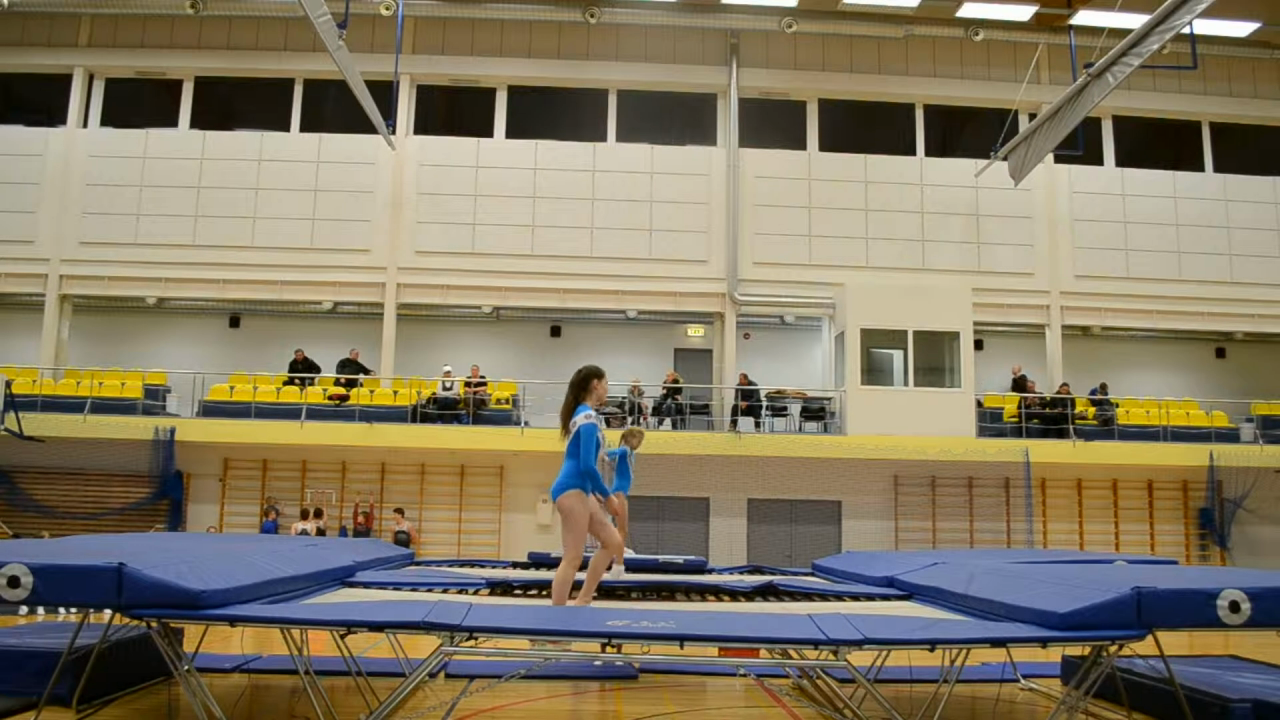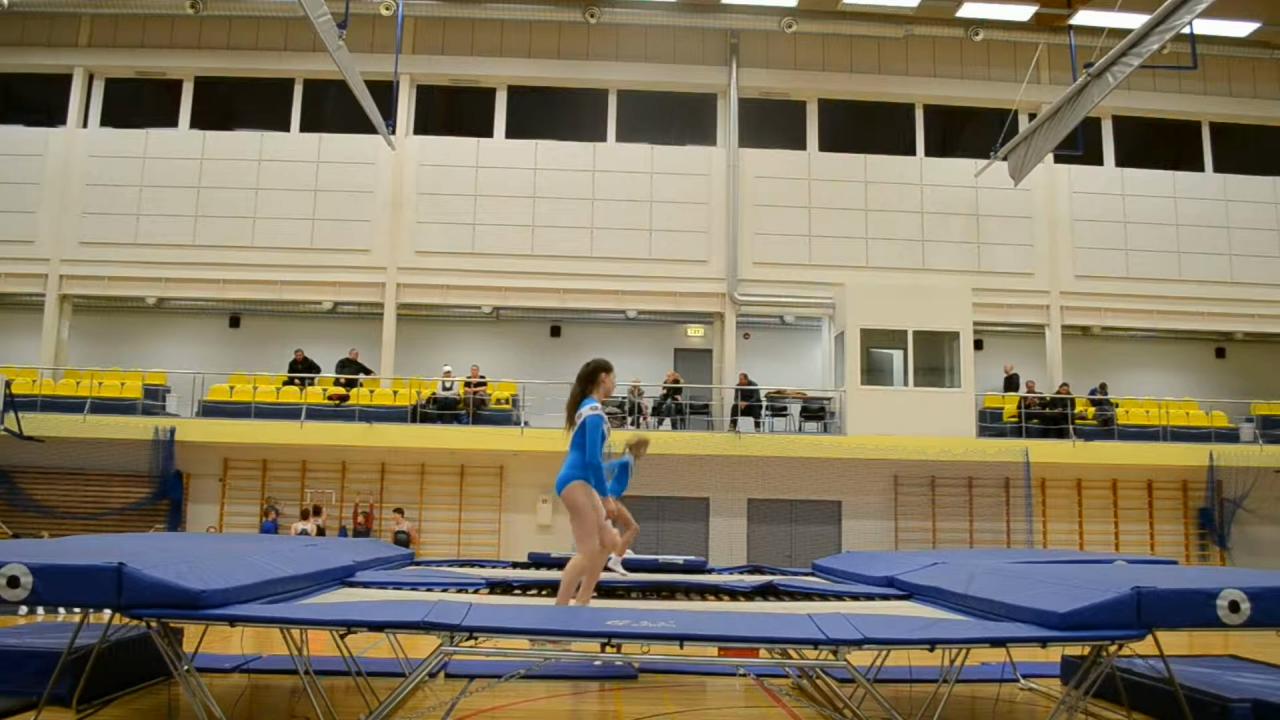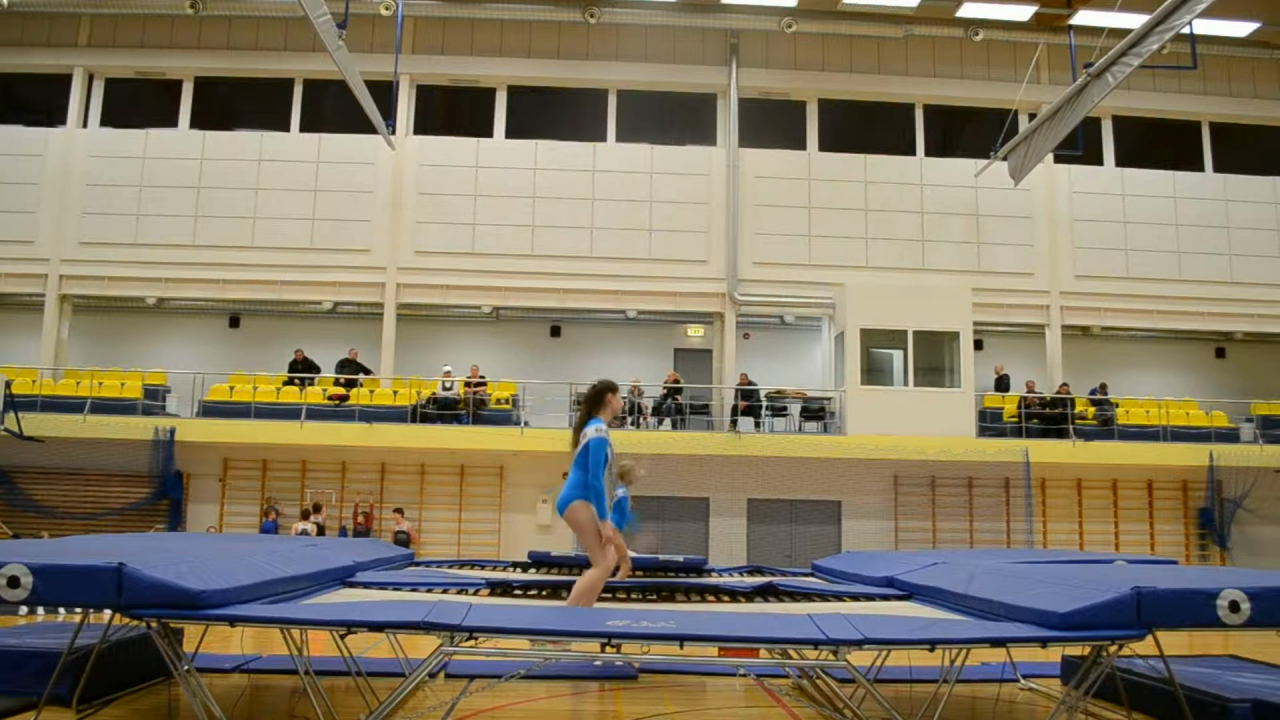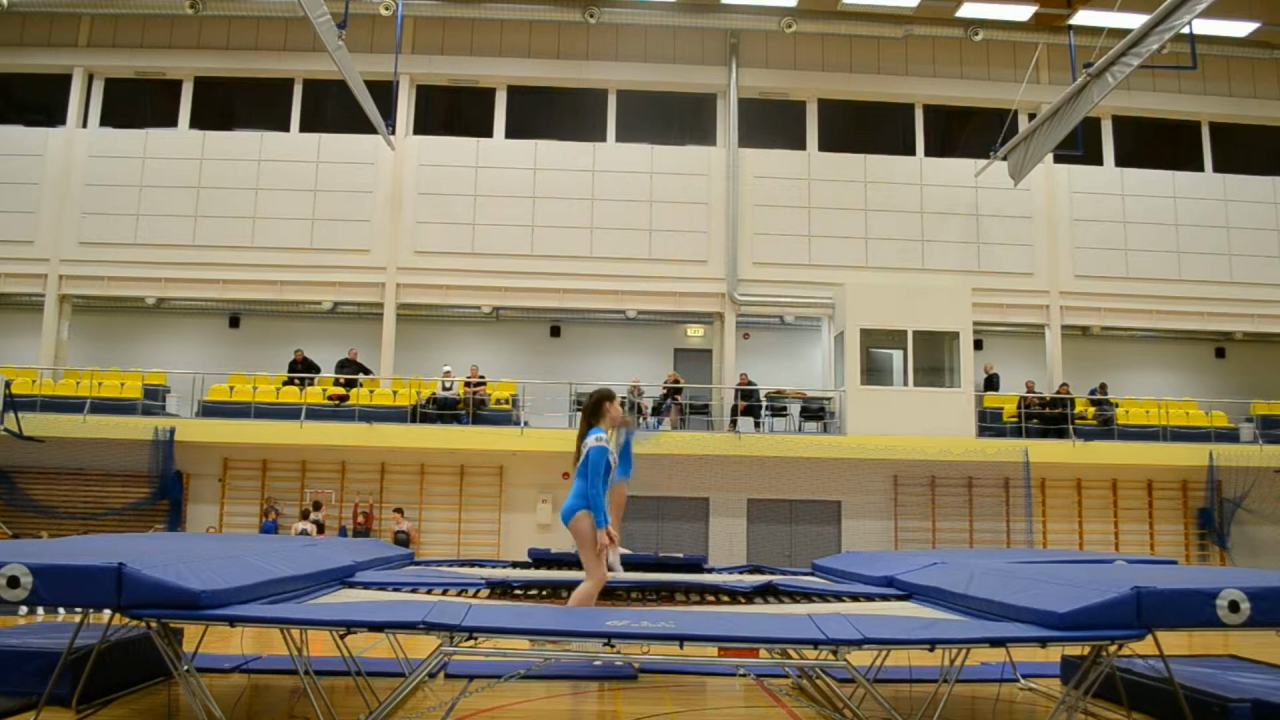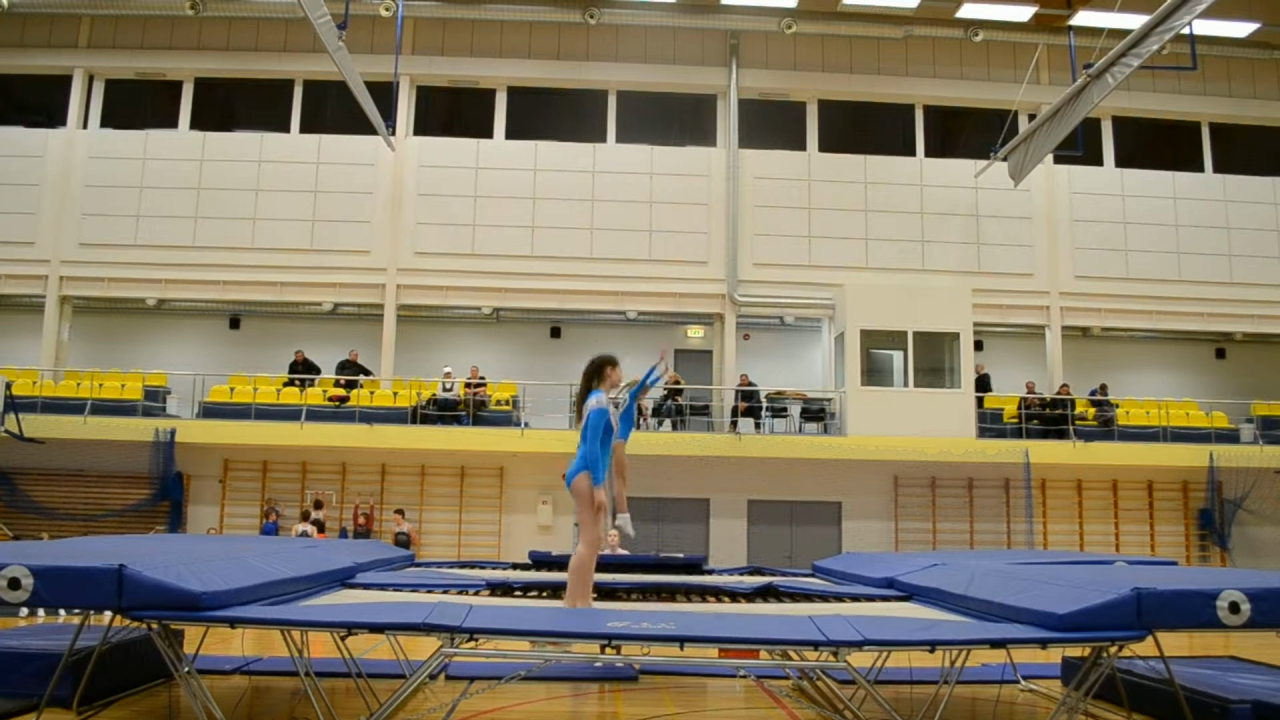
dt=0.2s
person 1, frame 1
left shoulder: (581, 414)
right shoulder: (588, 417)
right elbow: (587, 466)
left wrist: (596, 493)
right wrist: (607, 496)
left hip: (578, 491)
right hip: (571, 490)
left knee: (613, 542)
right knee: (572, 559)
left ankle: (582, 602)
person 1, frame 2
left shoulder: (588, 408)
right shoulder: (594, 410)
right elbow: (593, 458)
left wrist: (601, 494)
right wrist: (606, 496)
left hip: (580, 482)
right hip: (576, 482)
left knee: (609, 541)
right knee: (588, 551)
left ankle: (581, 603)
person 1, frame 3
left shoulder: (594, 428)
right shoulder: (599, 431)
right elbow: (595, 479)
left wrist: (604, 518)
right wrist: (603, 520)
left hip: (581, 500)
right hip: (577, 500)
left knee: (608, 561)
right knee: (603, 565)
person 1, frame 4
left shoulder: (597, 438)
right shoulder: (599, 440)
right elbow: (594, 488)
left wrist: (607, 525)
right wrist: (601, 528)
left hip: (583, 510)
right hip: (582, 510)
left knee: (597, 577)
right knee: (596, 578)
person 1, frame 5
left shoulder: (598, 401)
right shoulder: (599, 401)
right elbow: (592, 445)
left wrist: (598, 484)
right wrist: (599, 486)
left hip: (587, 475)
right hip: (585, 474)
left knee: (592, 542)
right knee: (588, 542)
left ankle: (582, 606)
right ankle: (570, 606)
